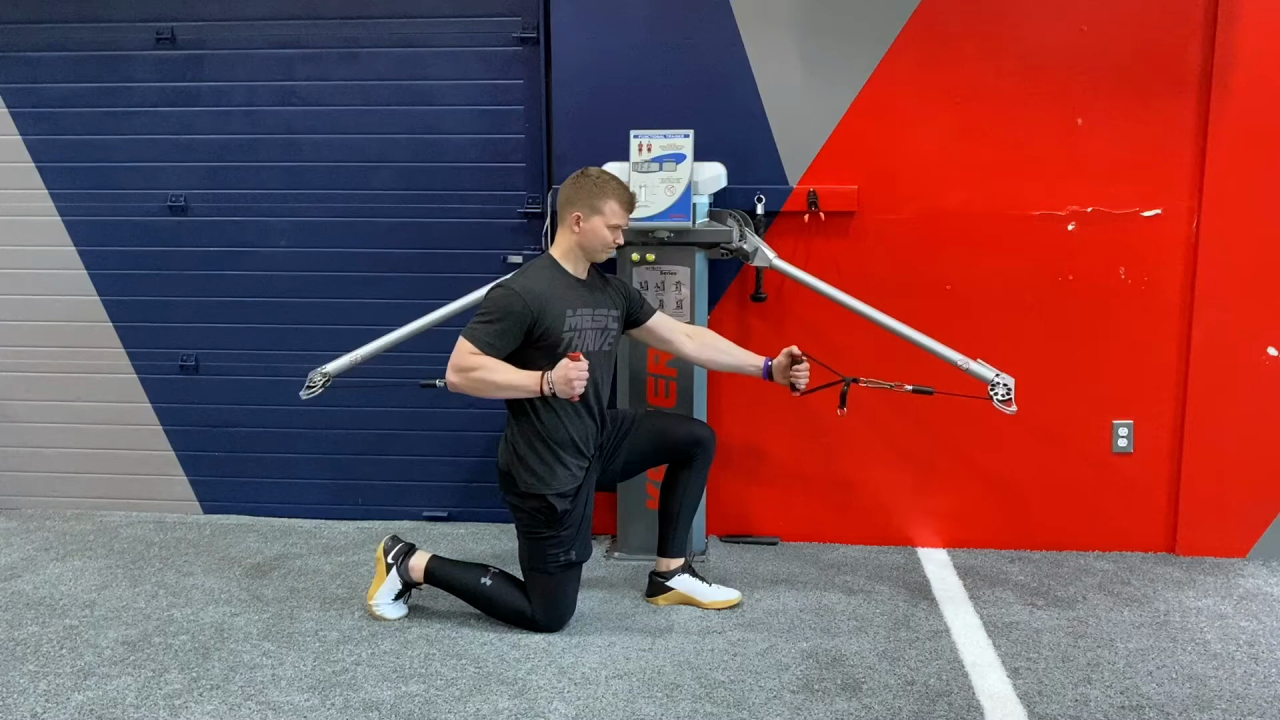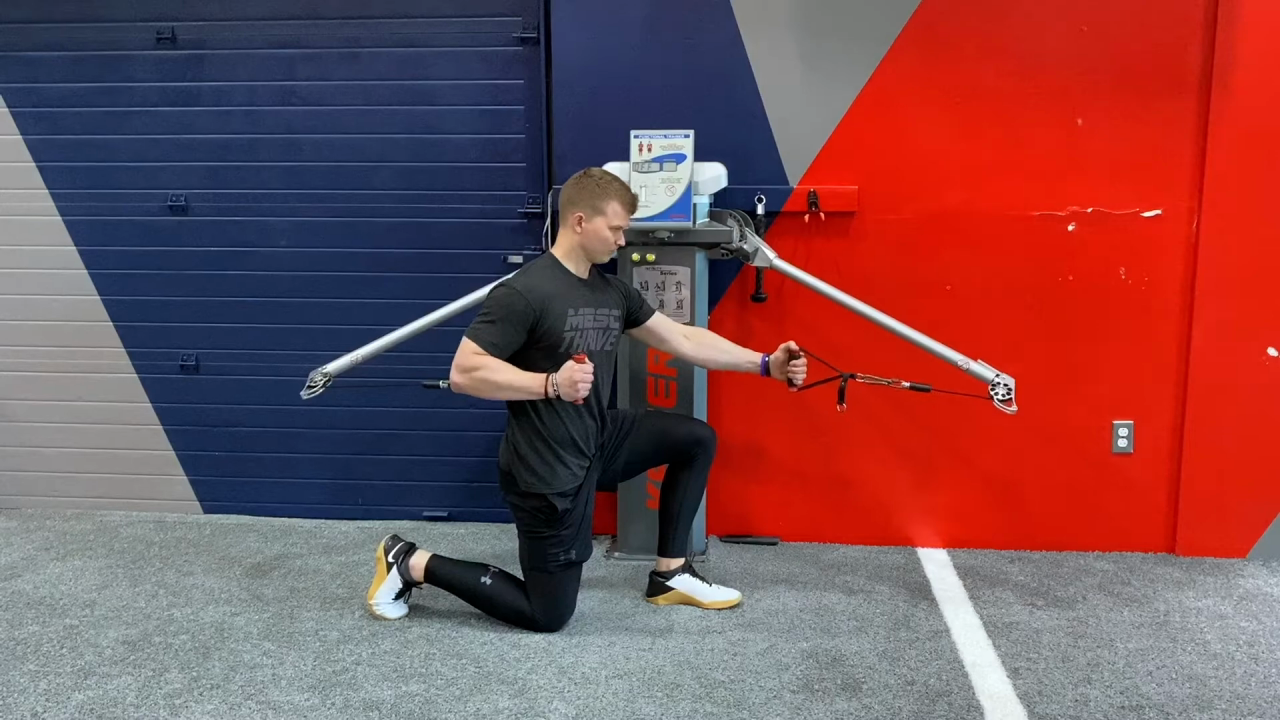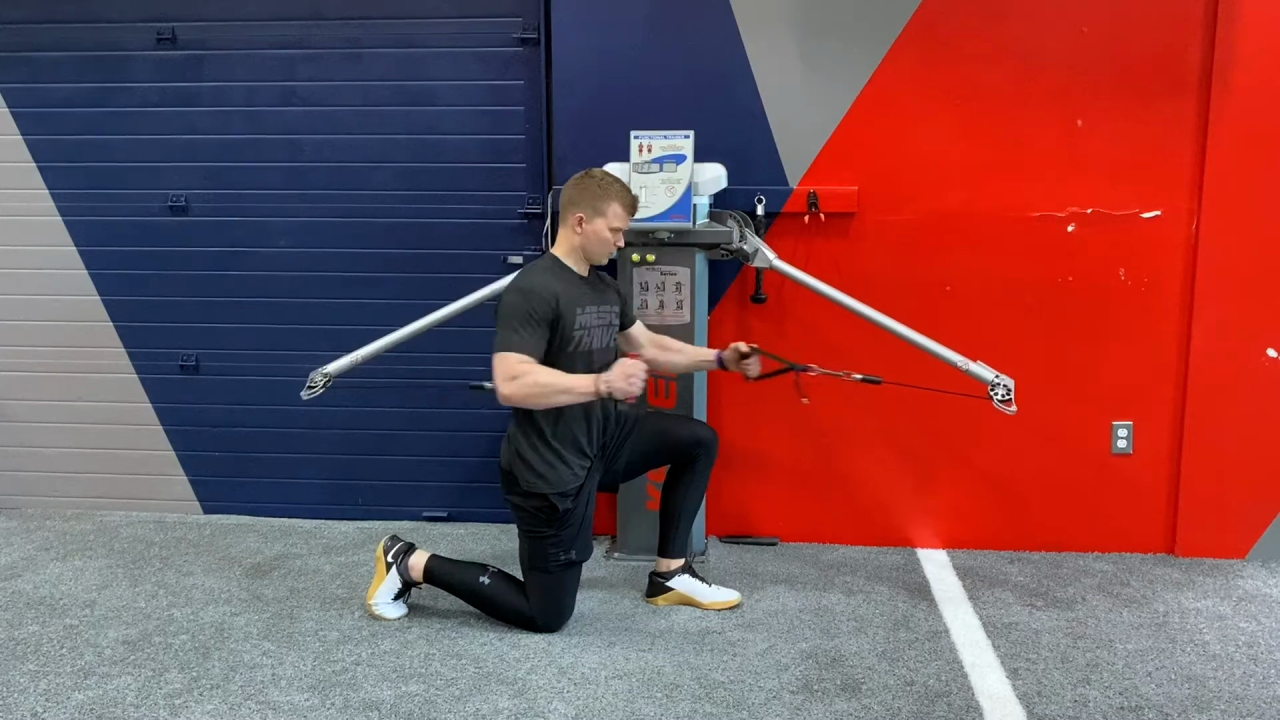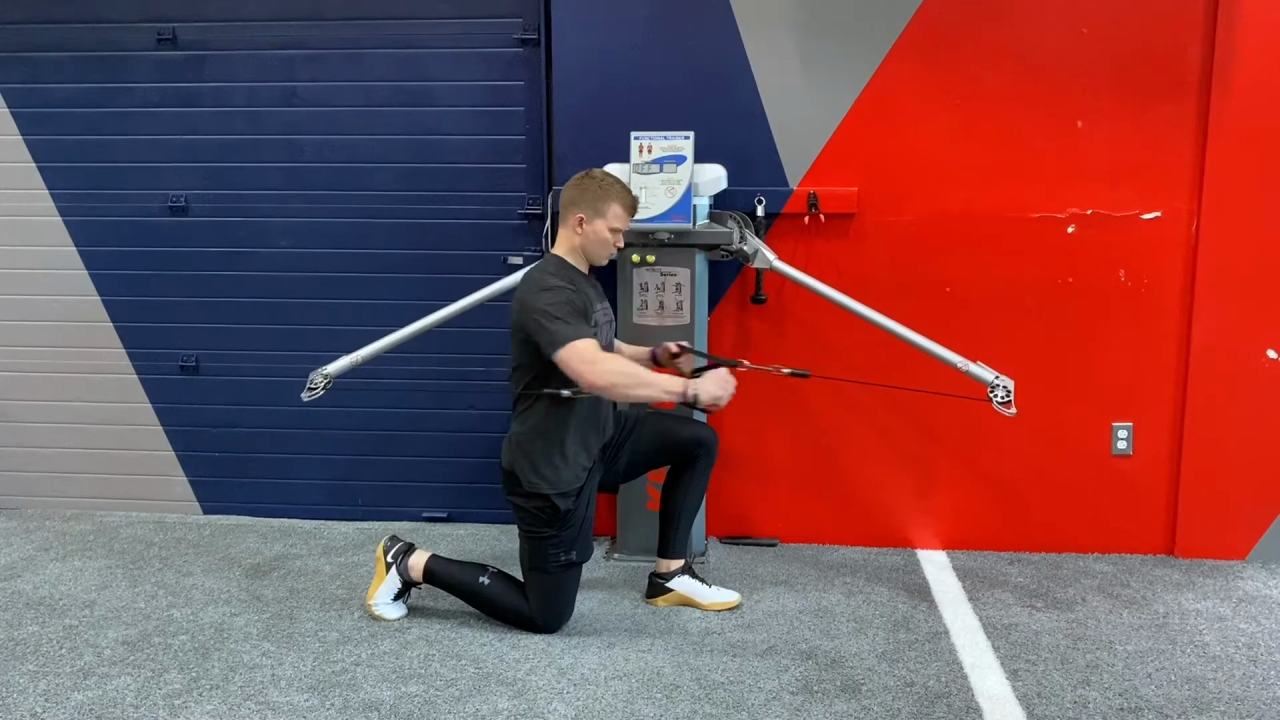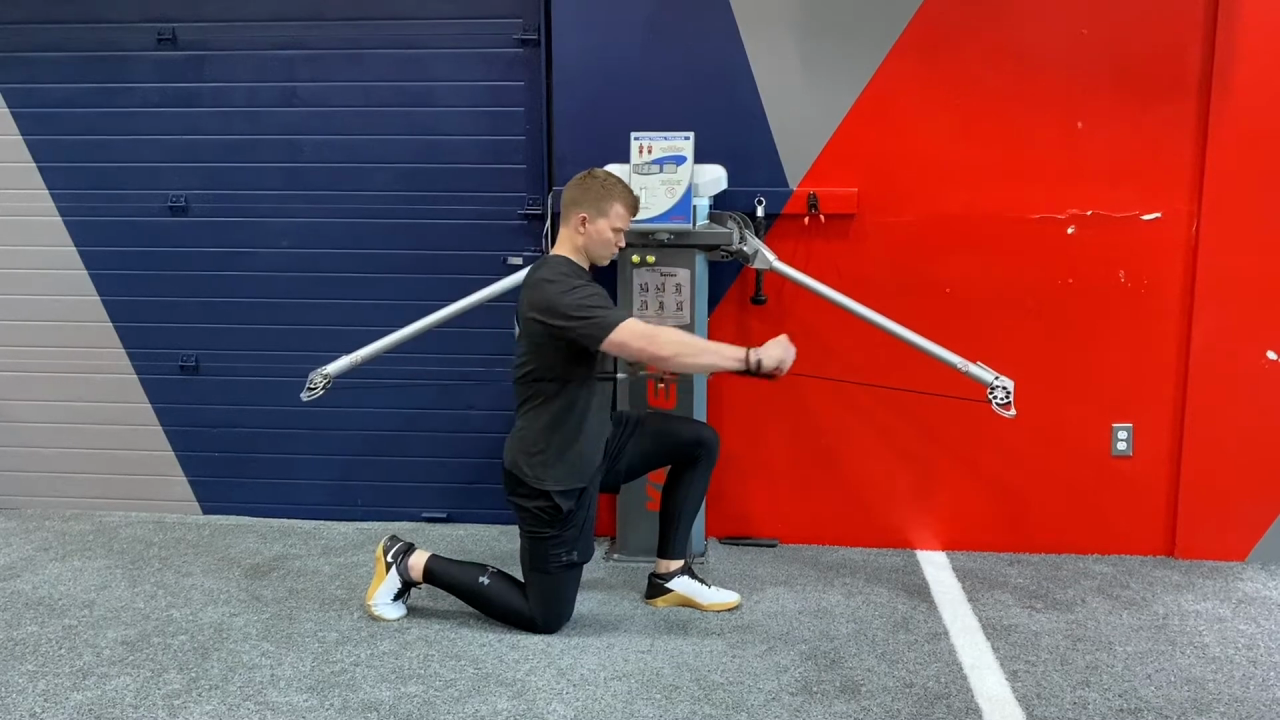
dt=0.2s
person 1, frame 1
left shoulder: (610, 291)
right shoulder: (522, 294)
left elbow: (683, 338)
right elbow: (460, 370)
left wrist: (769, 368)
right wrist: (546, 381)
left hip: (594, 441)
right hip: (545, 471)
left knee: (695, 439)
right knee: (549, 615)
left ankle: (669, 574)
right ankle: (411, 564)
person 1, frame 2
left shoulder: (612, 291)
right shoulder: (524, 293)
left elbow: (680, 339)
right elbow: (464, 372)
left wrist: (765, 364)
right wrist: (551, 384)
left hip: (595, 441)
right hip: (546, 470)
left knee: (696, 439)
right knee: (549, 615)
left ankle: (670, 574)
right ankle: (412, 564)
person 1, frame 3
left shoulder: (604, 287)
right shoulder: (532, 291)
left elbow: (647, 347)
right elbow: (512, 385)
left wrist: (719, 359)
right wrist: (604, 383)
left hip: (599, 438)
right hip: (549, 468)
left knee: (697, 440)
right knee: (547, 616)
left ankle: (670, 575)
right ankle: (412, 565)
person 1, frame 4
left shoulder: (585, 281)
right shoulder: (546, 291)
right elbow: (594, 372)
left wrist: (653, 356)
right wrist: (692, 390)
left hip: (598, 438)
right hip: (550, 469)
left knee: (698, 441)
right knee: (546, 616)
left ankle: (669, 575)
right ankle: (410, 564)
person 1, frame 5
left shoulder: (557, 275)
right shoulder: (561, 291)
right elbow: (653, 346)
left wrist: (626, 346)
right wrist: (754, 358)
left hip: (593, 441)
right hip: (552, 472)
left knee: (699, 442)
right knee: (546, 616)
left ankle: (669, 576)
right ankle: (411, 564)
